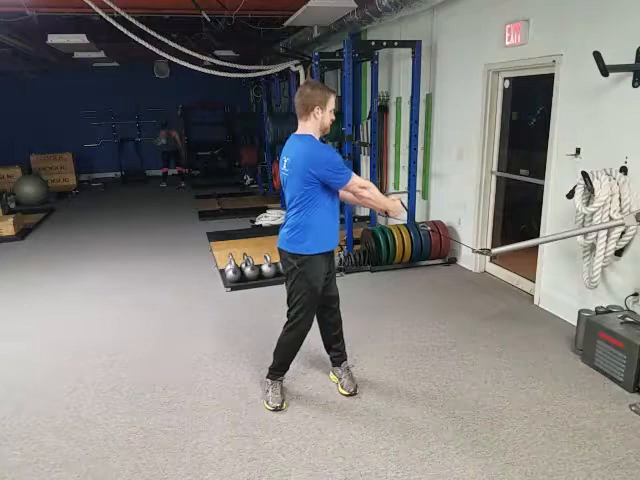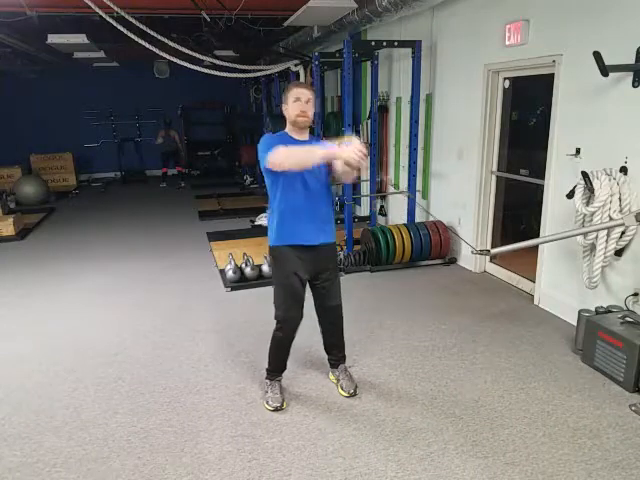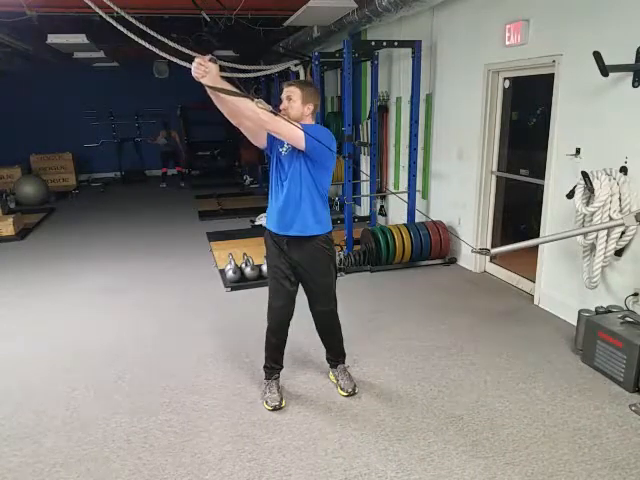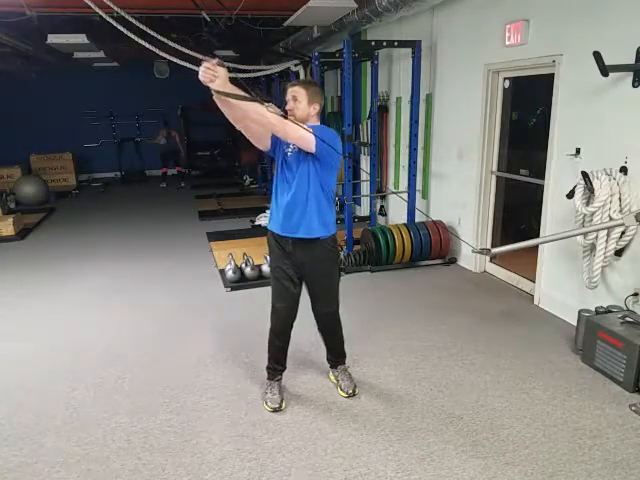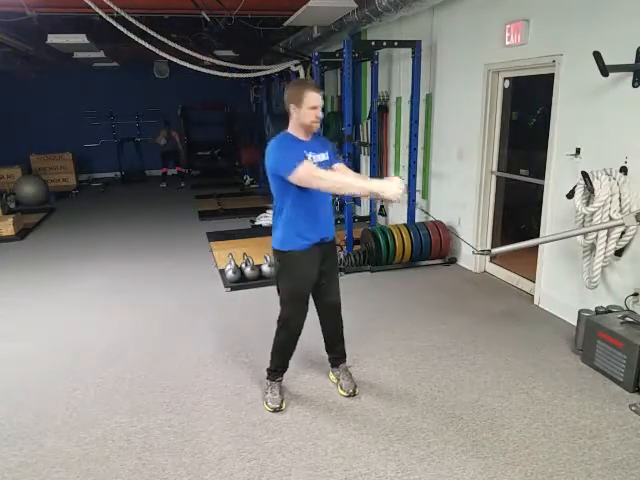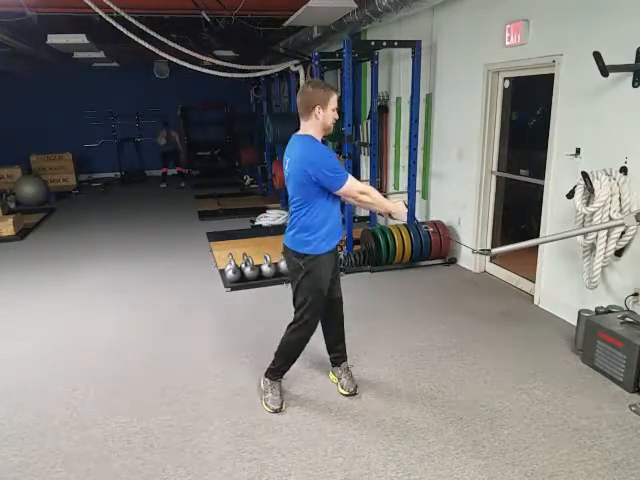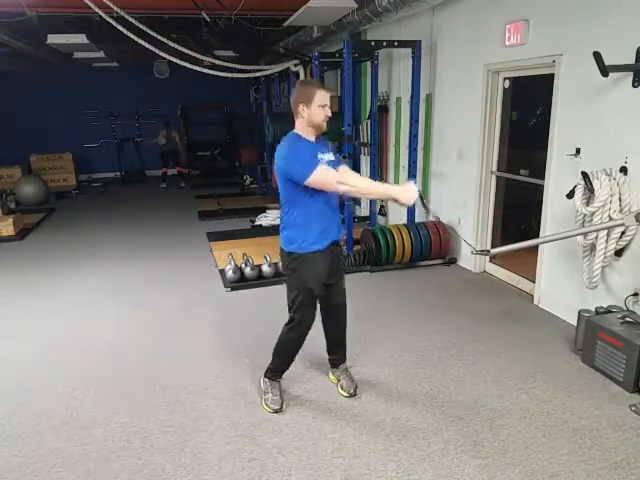
dt=0.7s
person 1, frame 1
left shoulder: (294, 146)
right shoulder: (318, 153)
left elbow: (338, 191)
right elbow: (359, 187)
left wrist: (377, 203)
right wrist: (389, 206)
left hip: (317, 249)
right hip: (304, 252)
left knee: (329, 307)
right knee: (300, 318)
left ankle: (339, 364)
right ankle: (274, 378)
person 1, frame 2
left shoulder: (326, 147)
right shoulder: (271, 144)
left elbow: (344, 174)
right elbow: (286, 162)
left wrist: (351, 162)
right wrist: (335, 149)
left hip: (324, 244)
right hip: (287, 246)
left knee: (331, 310)
right knee: (288, 318)
left ankle: (338, 366)
right ankle: (273, 378)
person 1, frame 3
left shoulder: (322, 138)
right shoulder: (276, 140)
left elbow: (266, 120)
right elbow: (241, 119)
left wrist: (218, 82)
right wrist: (210, 84)
left hip: (313, 241)
right hip: (278, 239)
left knee: (325, 310)
right knee: (278, 314)
left ankle: (338, 365)
right ankle: (272, 377)
person 1, frame 4
left shoulder: (328, 139)
right shoulder: (279, 140)
left elbow: (281, 127)
right elbow: (244, 124)
left wrist: (229, 87)
right wrist: (217, 88)
left hip: (319, 242)
right hip: (282, 241)
left knee: (327, 310)
right knee: (282, 313)
left ankle: (338, 366)
right ankle: (274, 377)
person 1, frame 5
left shoulder: (323, 145)
right shoulder: (279, 148)
left elbow: (345, 177)
right elbow: (320, 180)
left wrist: (379, 187)
right wrist: (377, 185)
left hip: (325, 243)
right hip: (294, 249)
left knee: (331, 310)
right knee: (292, 317)
left ankle: (338, 366)
right ankle: (274, 378)
person 1, frame 6
left shoulder: (299, 145)
right shoulder: (316, 154)
left elbow: (342, 192)
right elbow: (359, 192)
left wrist: (380, 206)
right wrist: (392, 208)
left hip: (321, 247)
right hip: (309, 253)
left knee: (333, 307)
right knee: (306, 319)
left ankle: (339, 365)
right ankle: (272, 377)
person 1, frame 7
left shoulder: (323, 146)
right shoulder: (290, 151)
left elbow: (352, 177)
right elbow: (339, 184)
left wrist: (392, 190)
right wrist: (394, 192)
left hip: (330, 245)
right hip: (302, 252)
left knee: (336, 310)
right knee: (301, 319)
left ankle: (338, 366)
right ankle: (271, 378)
